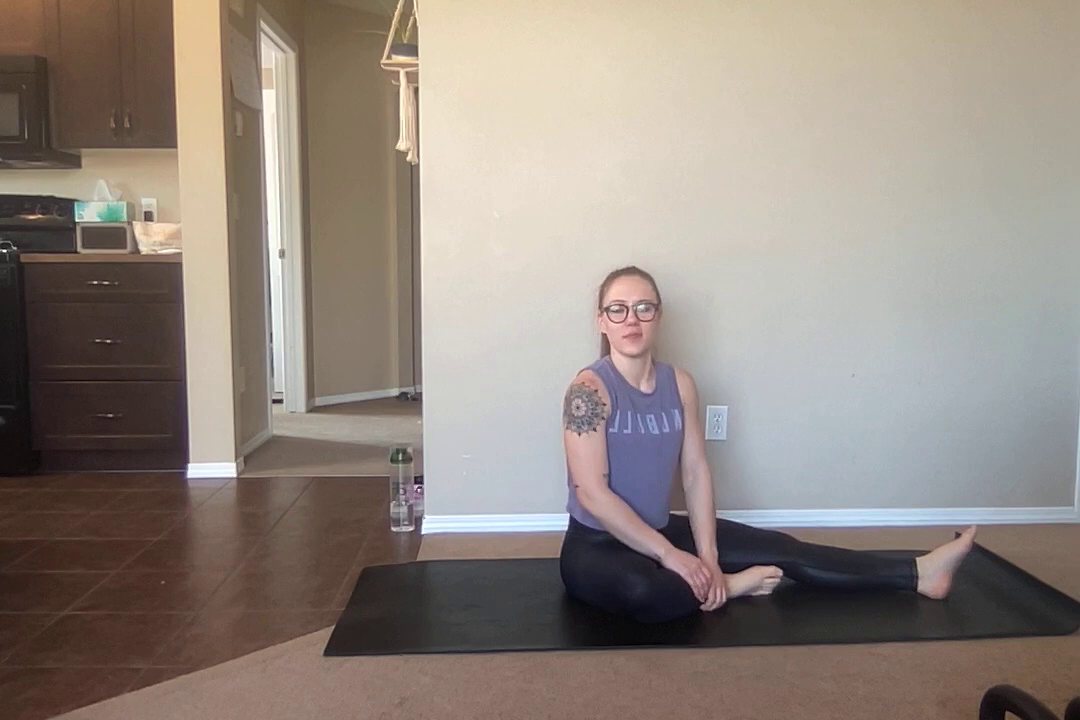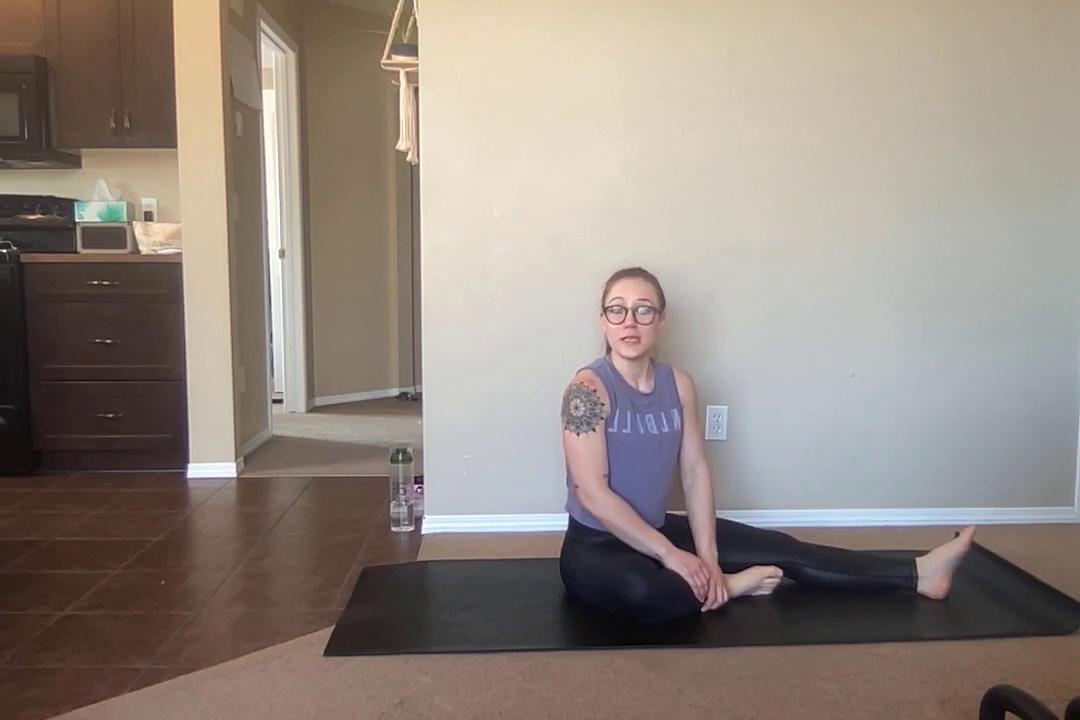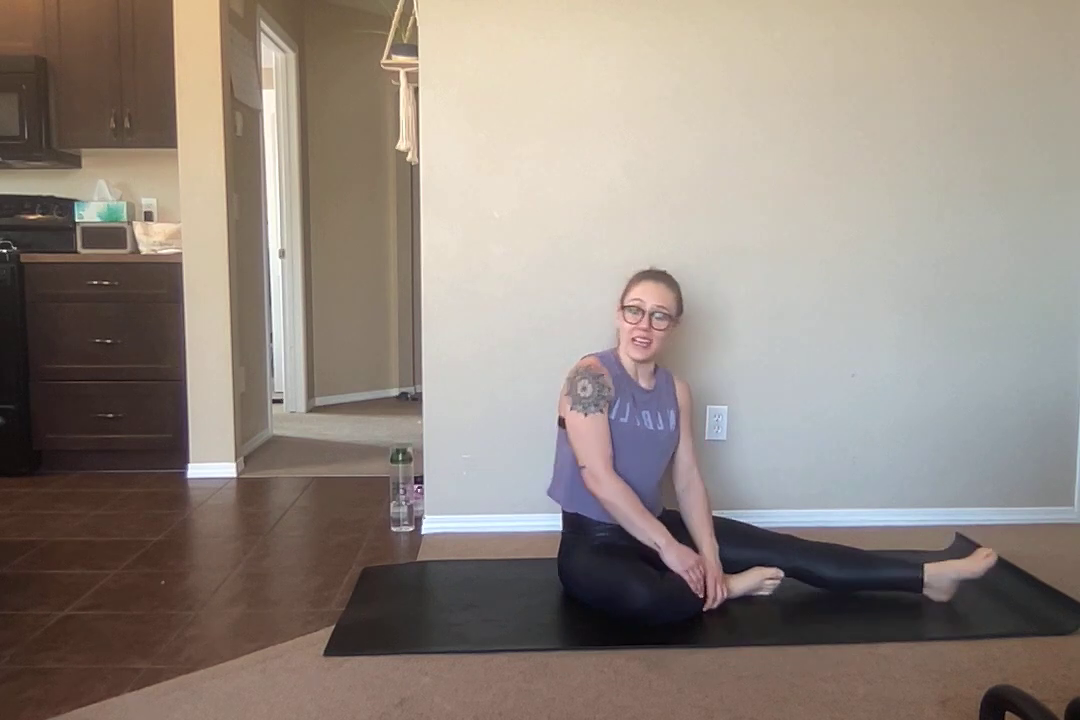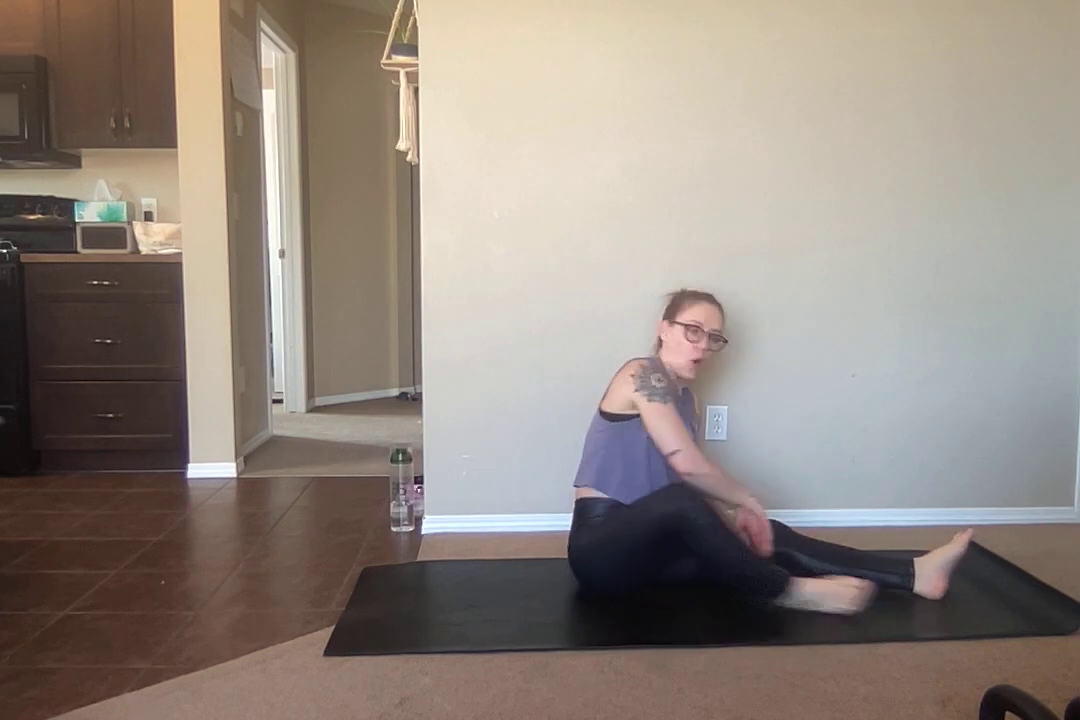
dt=0.5s
person 1, frame 1
left shoulder: (679, 384)
right shoulder: (590, 389)
left elbow: (696, 472)
right elbow: (592, 494)
left wrist: (708, 556)
right wrist: (669, 555)
left hip: (658, 531)
right hip: (596, 547)
left knee: (776, 547)
right knee: (642, 590)
left ankle: (919, 574)
right ankle: (727, 586)
person 1, frame 2
left shoulder: (678, 384)
right shoulder: (588, 389)
left elbow: (695, 473)
right elbow: (593, 494)
left wrist: (707, 557)
right wrist: (670, 555)
left hip: (655, 530)
right hip: (596, 548)
left knee: (777, 548)
right knee: (641, 589)
left ankle: (918, 574)
right ankle: (726, 587)
person 1, frame 3
left shoulder: (675, 391)
right shoulder: (591, 377)
left elbow: (688, 478)
right elbow: (600, 478)
left wrist: (707, 553)
right wrist: (671, 549)
left hip: (649, 528)
right hip: (590, 545)
left knee: (779, 549)
right knee: (644, 598)
left ankle: (928, 577)
right ankle: (723, 587)
person 1, frame 4
left shoulder: (686, 400)
right shoulder: (642, 375)
left elbow: (695, 480)
right elbow: (688, 466)
left wrist: (730, 516)
right wrist: (747, 502)
left hip: (652, 539)
right hip: (601, 544)
left knee: (769, 536)
right knee: (677, 502)
left ankle: (914, 574)
right ankle: (790, 591)
